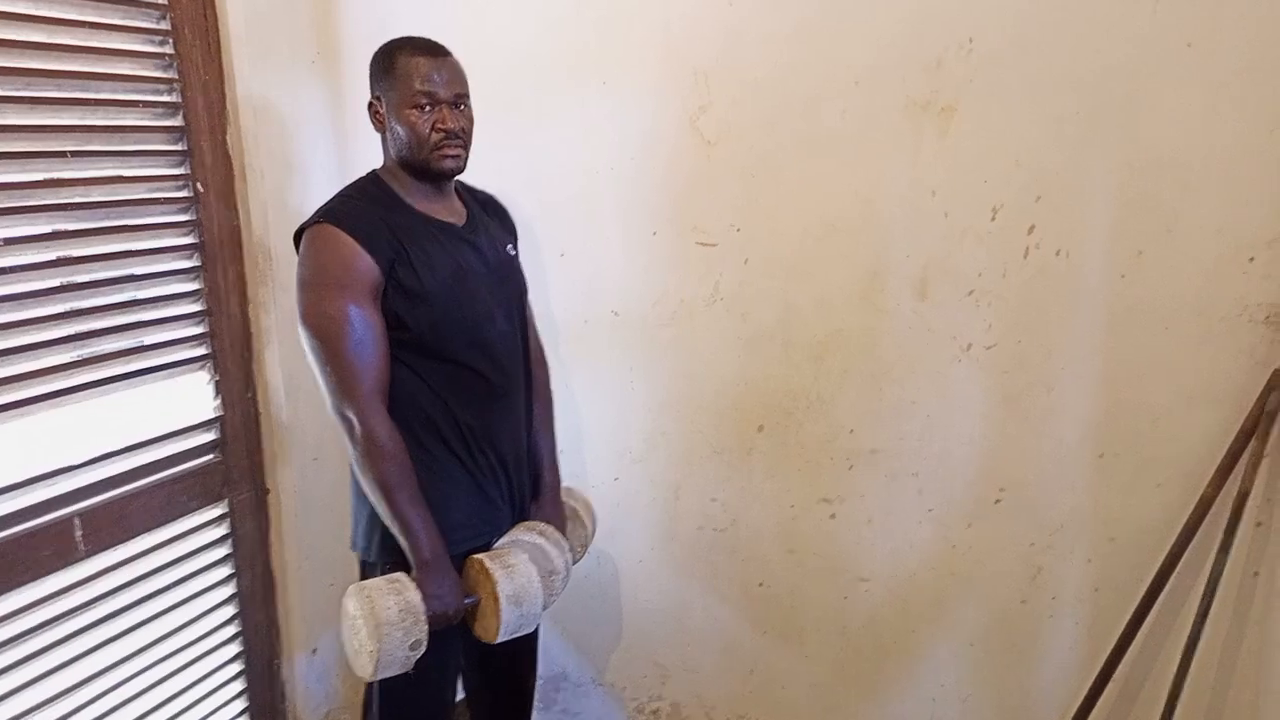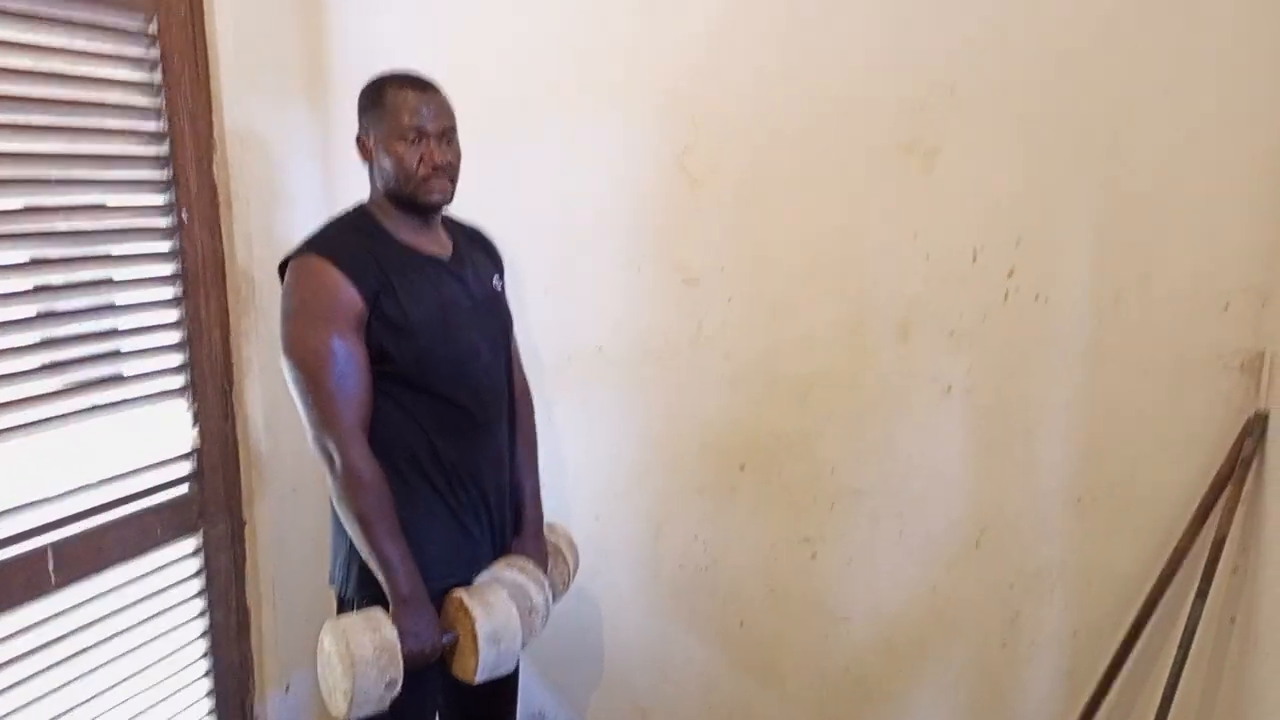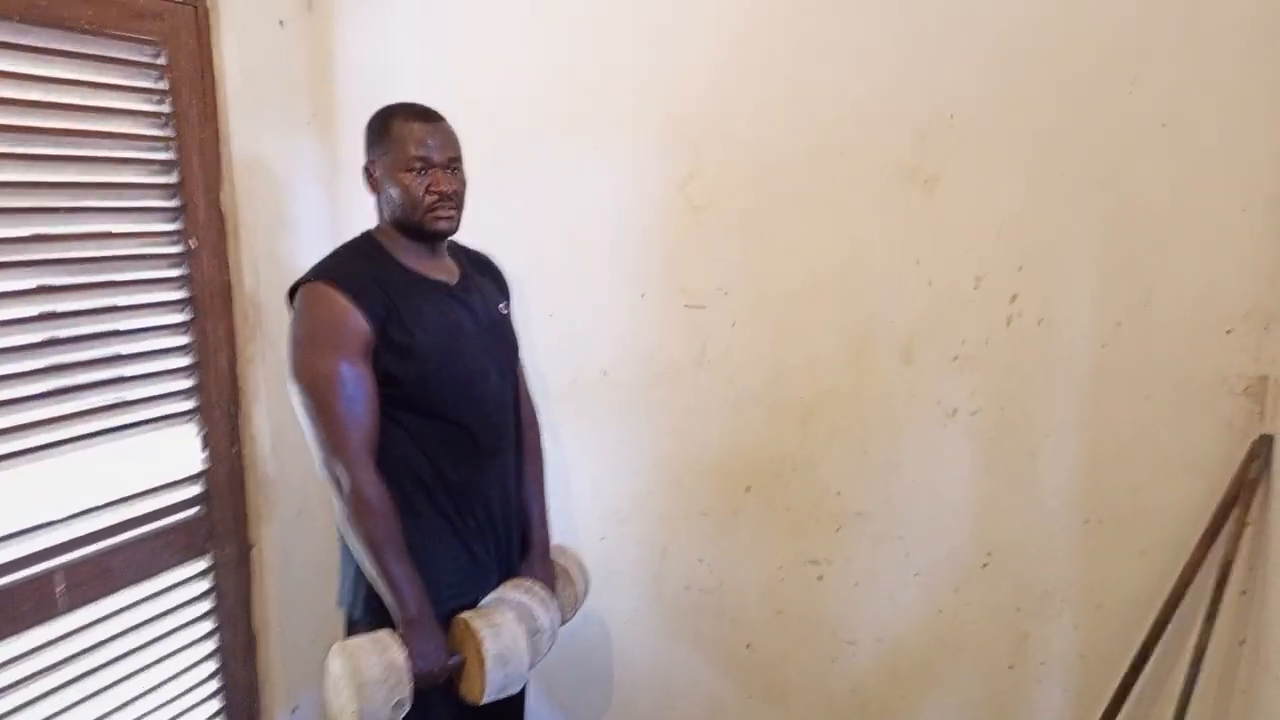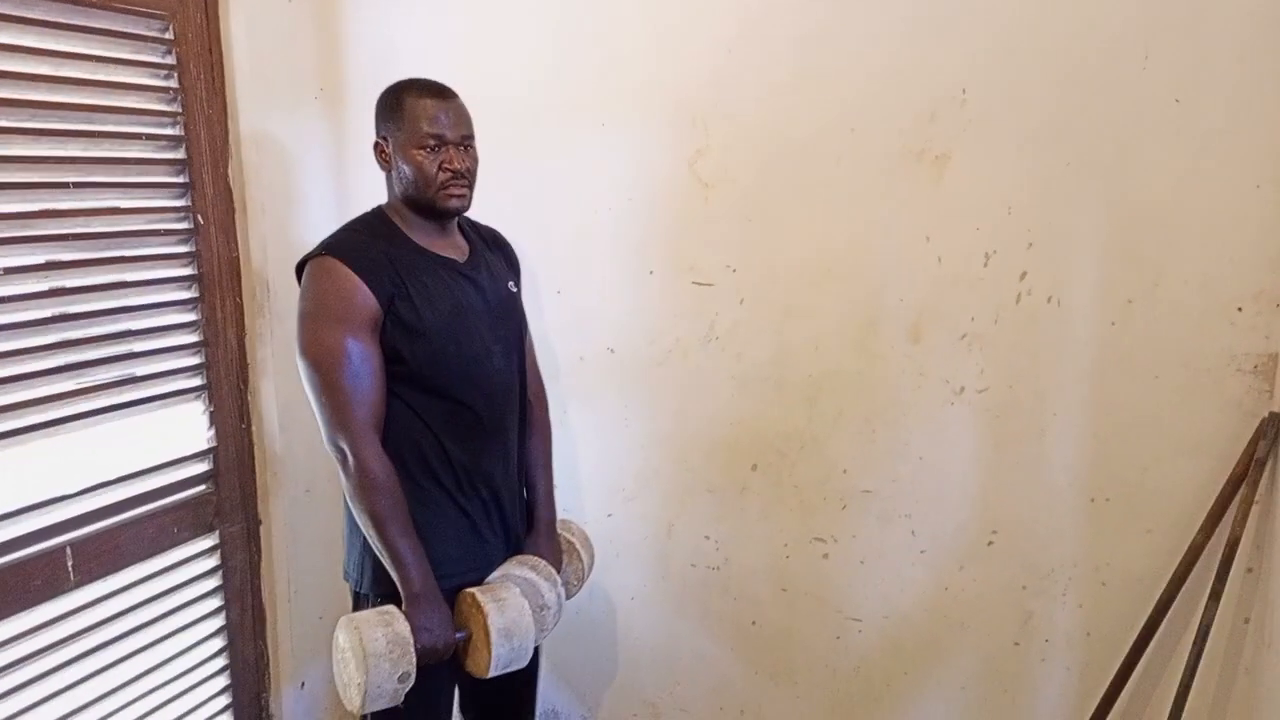
dt=0.3s
person 1, frame 1
left shoulder: (492, 215)
right shoulder: (344, 239)
right elbow: (362, 416)
left wrist: (549, 489)
right wrist: (427, 557)
left hip: (512, 515)
right hip: (417, 533)
person 1, frame 2
left shoulder: (478, 251)
right shoulder: (330, 271)
right elbow: (343, 448)
left wrist: (531, 526)
right wrist: (404, 593)
left hip: (492, 552)
right hip: (399, 570)
person 1, frame 3
left shoulder: (485, 276)
right shoulder: (337, 299)
right elbow: (352, 472)
left wrist: (538, 549)
right wrist: (412, 616)
left hip: (499, 575)
right hip: (406, 590)
person 1, frame 4
left shoulder: (496, 252)
right shoulder: (345, 273)
right elbow: (357, 448)
left wrist: (545, 525)
right wrist: (417, 590)
left hip: (505, 546)
right hip: (413, 561)
